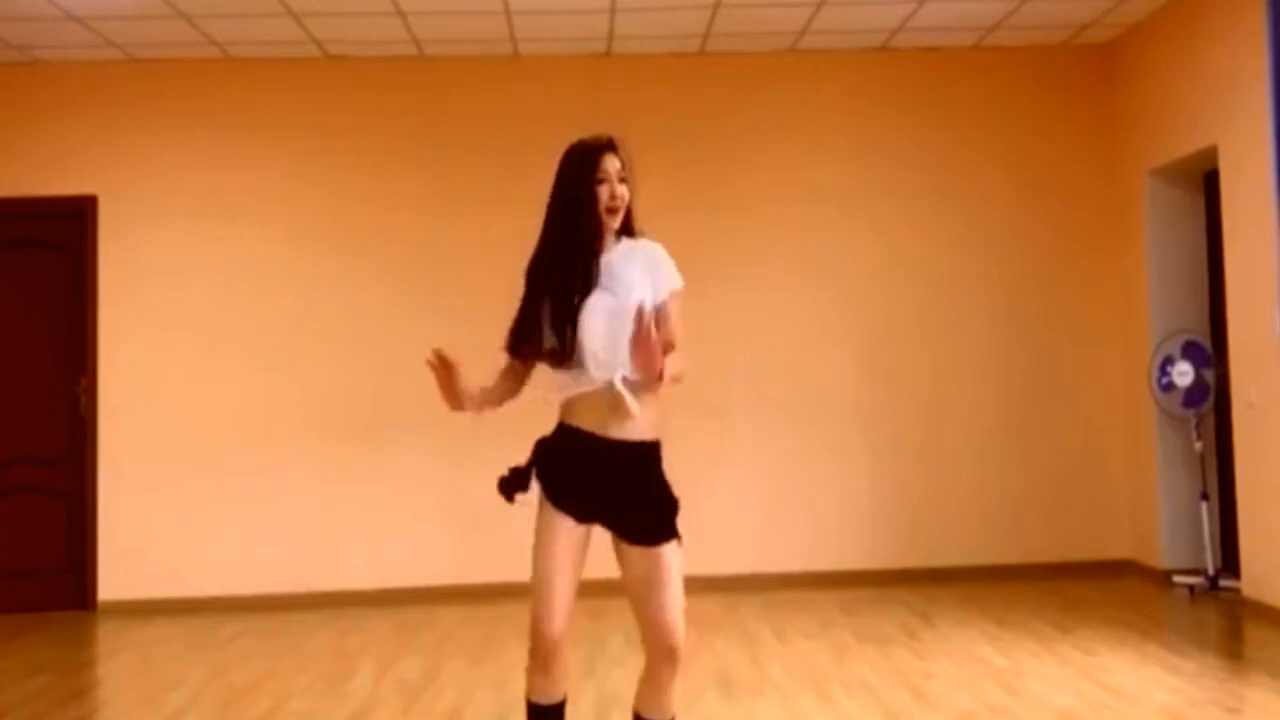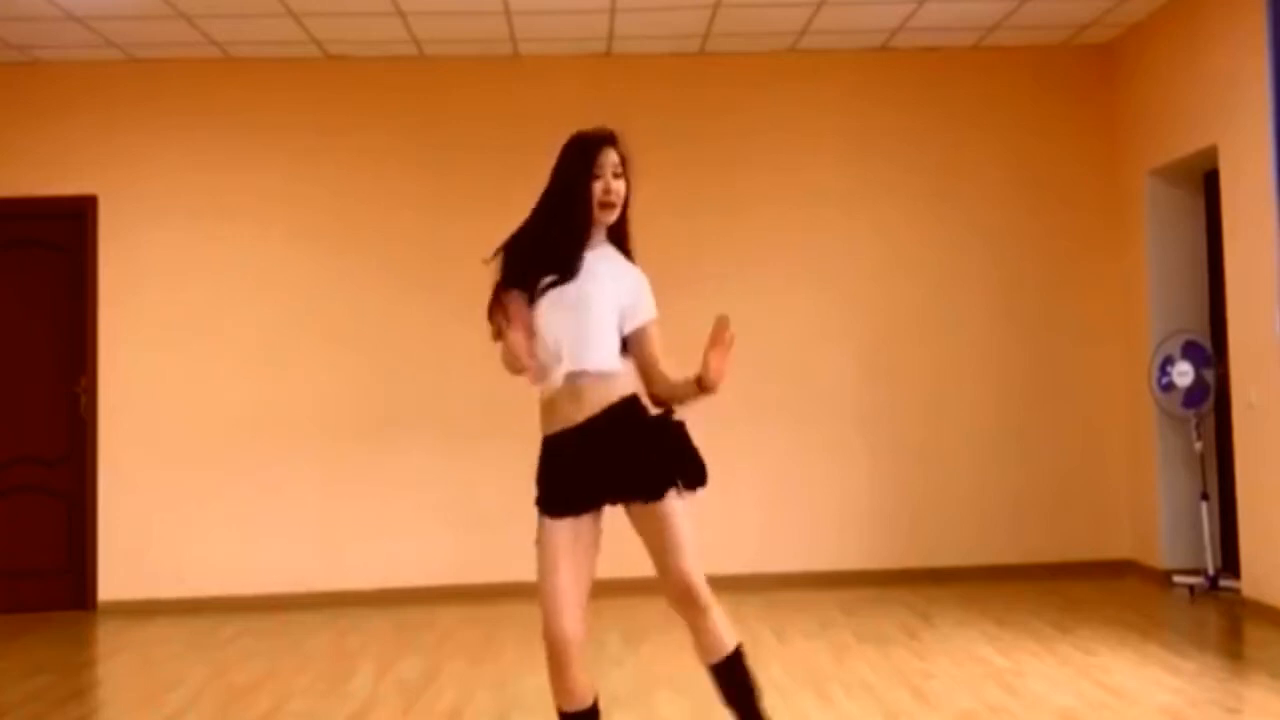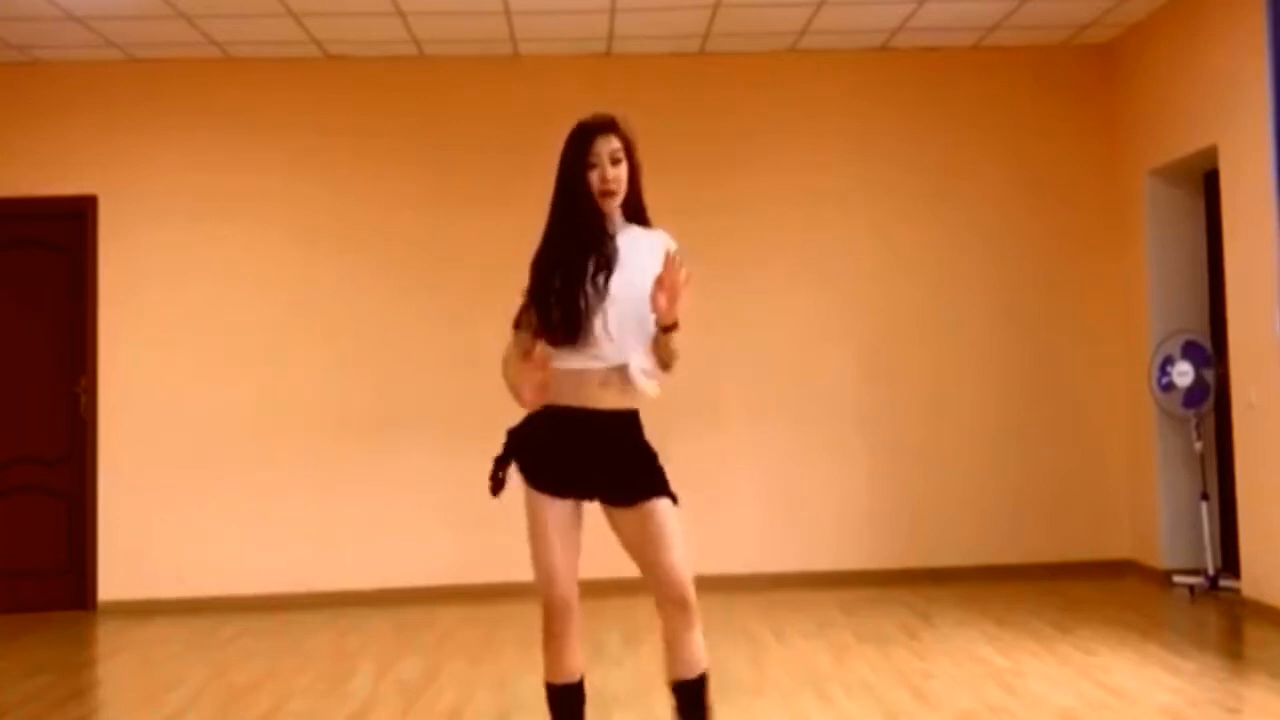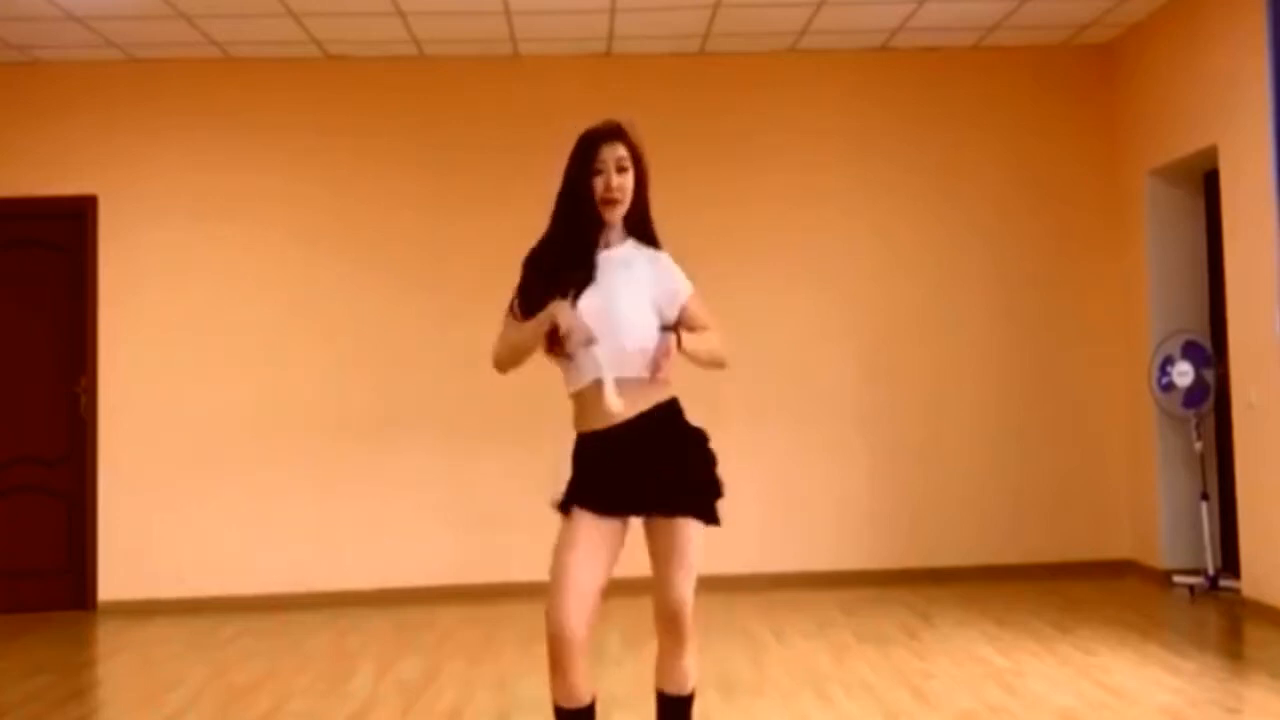
dt=0.3s
person 1, frame 1
left shoulder: (650, 260)
right shoulder: (555, 277)
left elbow: (678, 363)
right elbow: (515, 372)
left wrist: (662, 366)
right wrist: (470, 398)
left hip: (640, 469)
right hip: (573, 463)
left knee: (668, 645)
right knee: (548, 635)
person 1, frame 2
left shoulder: (626, 279)
right shoulder: (532, 256)
left elbow: (658, 388)
right elbow: (506, 348)
left wrist: (700, 384)
right wrist: (517, 359)
left hip: (627, 435)
right hip: (562, 456)
left knee: (690, 592)
right knee: (562, 641)
person 1, frame 3
left shoulder: (657, 248)
right shoulder: (561, 257)
left elbow: (664, 362)
right elbow: (516, 353)
left wrist: (667, 321)
right wrist: (522, 383)
left hip: (618, 440)
right hip: (553, 438)
left knee: (678, 591)
right knee: (560, 609)
person 1, frame 4
left shoulder: (655, 266)
right shoulder: (553, 261)
left elbow: (718, 350)
right elbow: (503, 358)
left wrist: (679, 343)
right wrist: (548, 319)
left hip: (664, 443)
right hip: (596, 461)
left knee: (675, 620)
right knee: (565, 634)
